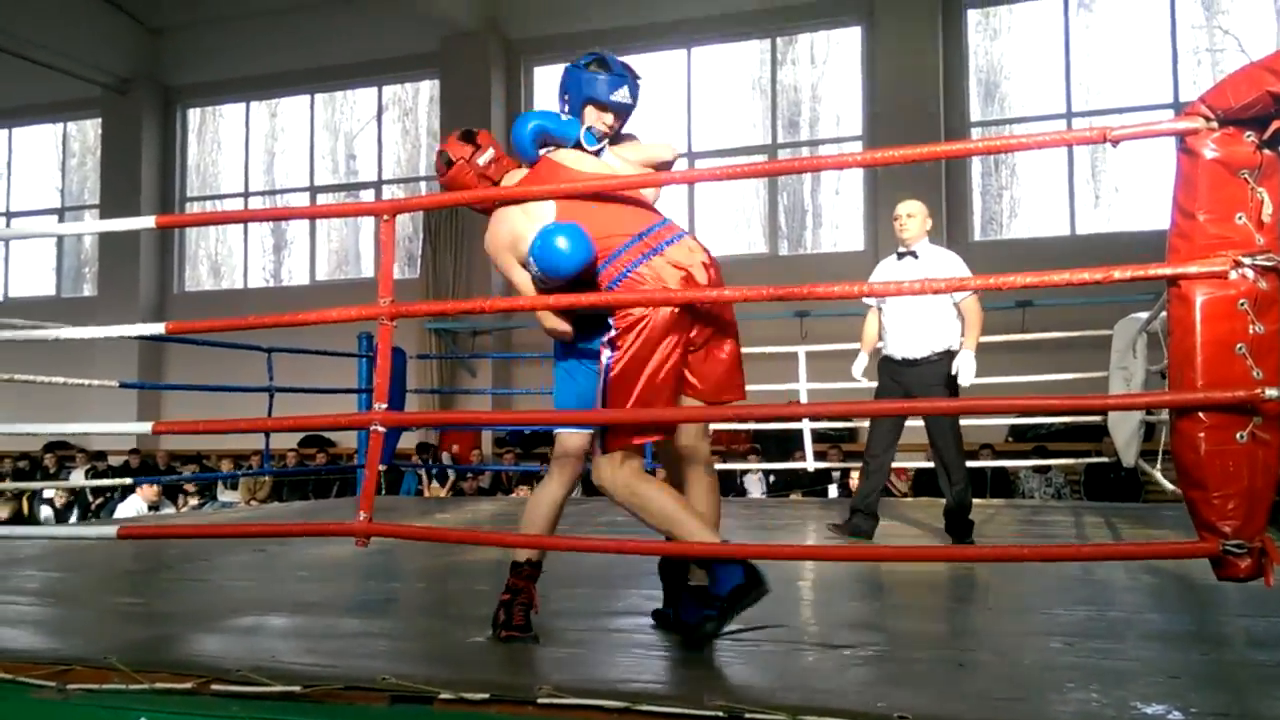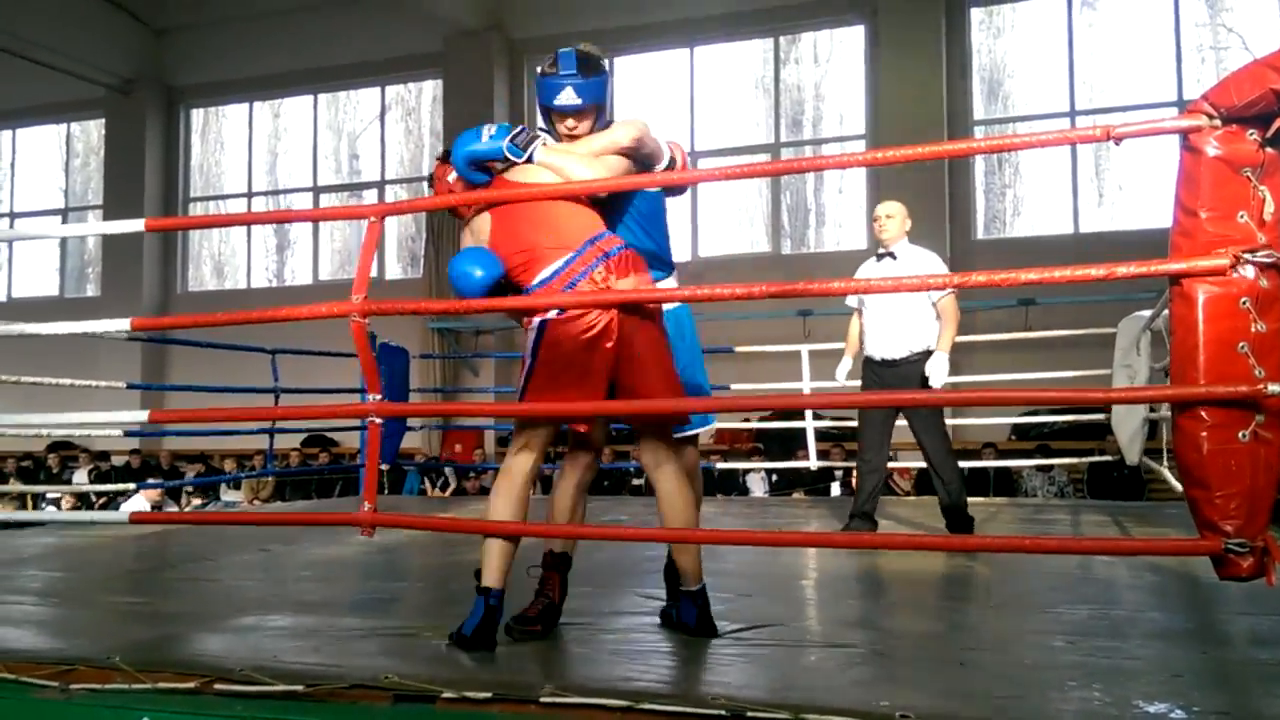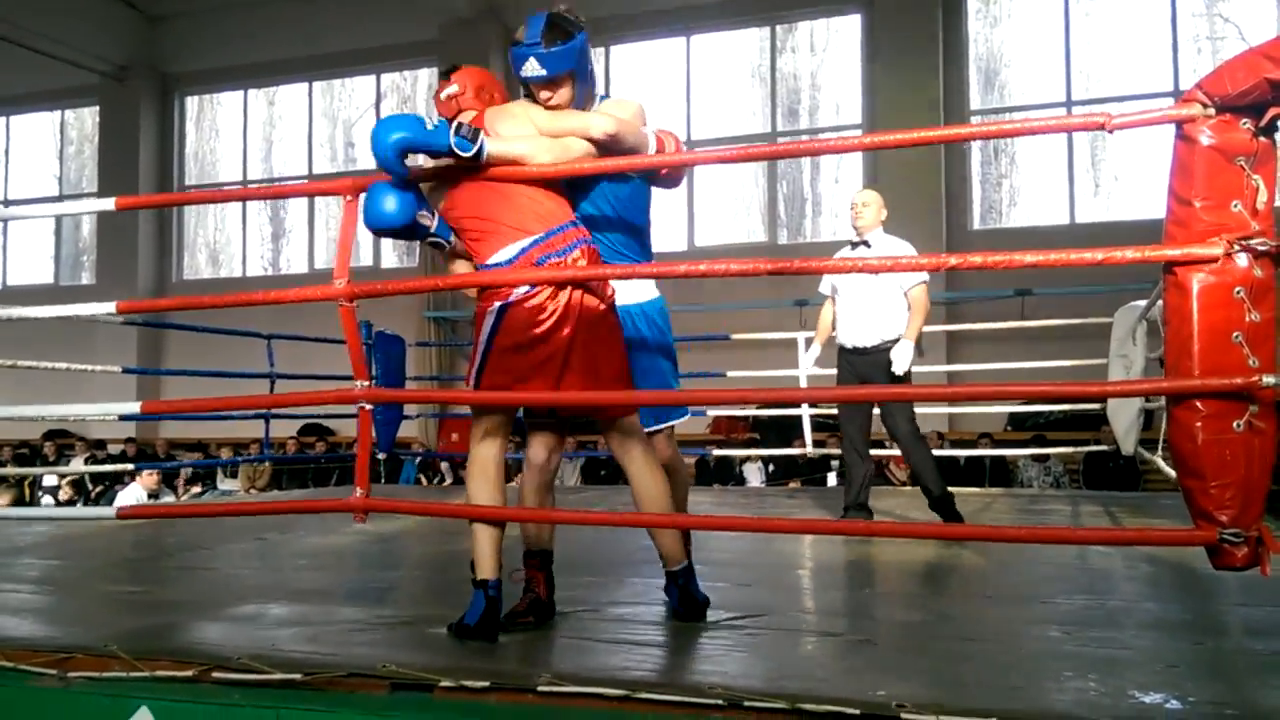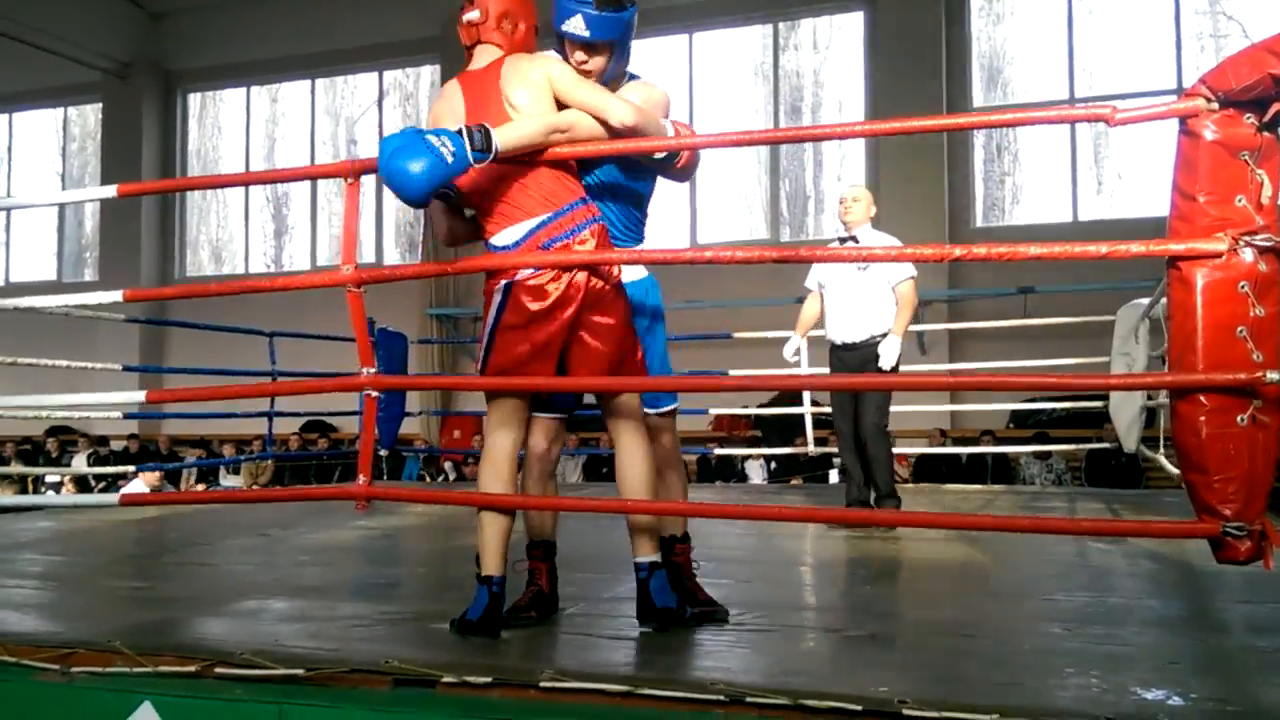
dt=0.2s
person 1, frame 1
left shoulder: (635, 152)
left elbow: (657, 159)
right elbow: (512, 256)
right hip: (587, 334)
right knee: (567, 456)
left ankle: (677, 578)
right ankle: (517, 593)
person 1, frame 2
left shoulder: (635, 137)
left elbow: (601, 161)
left hip: (660, 318)
left knee: (684, 455)
right knee: (581, 453)
left ankle: (681, 581)
right ankle: (550, 592)
person 1, frame 3
left shoulder: (622, 115)
left elbow: (567, 157)
left hip: (631, 307)
left knee: (659, 448)
right knee: (540, 453)
left ankle: (677, 555)
right ankle: (538, 587)
person 1, frame 4
left shoulder: (645, 97)
left elbow: (580, 129)
left hip: (623, 289)
left knee: (659, 436)
right knee: (541, 442)
left ankle: (680, 575)
right ankle: (541, 582)
person 2, frame 1
left shoulder: (497, 231)
right shoulder: (564, 157)
left elbow: (557, 321)
left hip: (640, 295)
right hip: (690, 264)
left knee: (615, 468)
right knee: (690, 449)
left ankle: (730, 568)
right ankle: (705, 600)
person 2, frame 2
left shoulder: (469, 232)
right shoulder: (535, 157)
left hip: (561, 309)
right hip: (624, 282)
left knee: (522, 454)
right knee: (658, 449)
left ankle: (486, 606)
right ankle: (692, 601)
person 2, frame 3
right shoulder: (512, 117)
left hip: (512, 293)
right hip: (578, 272)
left knee: (487, 439)
right knee: (627, 434)
left ankle: (485, 599)
right ankle: (681, 581)
person 2, frame 4
left shoulder: (445, 103)
right shoulder: (539, 67)
left elbow: (446, 231)
right elbow: (622, 118)
right wrist: (672, 138)
left hip: (518, 269)
right hip: (585, 251)
left knee: (504, 424)
right knee: (625, 416)
left ankle: (489, 593)
right ankle: (651, 579)
person 3, frame 1
left shoulder: (946, 262)
right shoulder: (883, 269)
left elbow: (972, 309)
right elbow: (874, 315)
left wrist: (968, 351)
right wrist: (863, 354)
left hip: (934, 367)
right hip: (892, 368)
left knee: (946, 445)
right knee: (878, 444)
left ankle: (958, 522)
right ankle: (862, 518)
person 3, frame 2
left shoulder: (926, 262)
right shoulder: (865, 270)
left elbow: (949, 311)
right elbow: (857, 318)
left wrist: (942, 354)
right wrist: (848, 357)
left hip: (915, 367)
right hip: (875, 369)
left knee: (935, 444)
right knee: (870, 445)
left ankle: (958, 519)
right ankle: (861, 519)
person 3, frame 3
left shoulder: (899, 251)
right shoulder: (840, 258)
left elbow: (919, 302)
right elbow: (830, 305)
left wrist: (907, 343)
right wrist: (817, 343)
left hip: (888, 356)
right hip: (850, 357)
left knee: (904, 431)
right knee: (852, 435)
left ankle: (942, 503)
right ankle: (856, 509)
person 3, frame 4
left shoulder: (887, 247)
left elbow: (908, 297)
right elbow: (814, 300)
left wrist: (894, 337)
right wrist: (797, 336)
left hip: (875, 350)
right hip: (840, 353)
left knee: (871, 426)
right knee: (845, 431)
left ankle: (886, 497)
right ankle: (856, 504)
